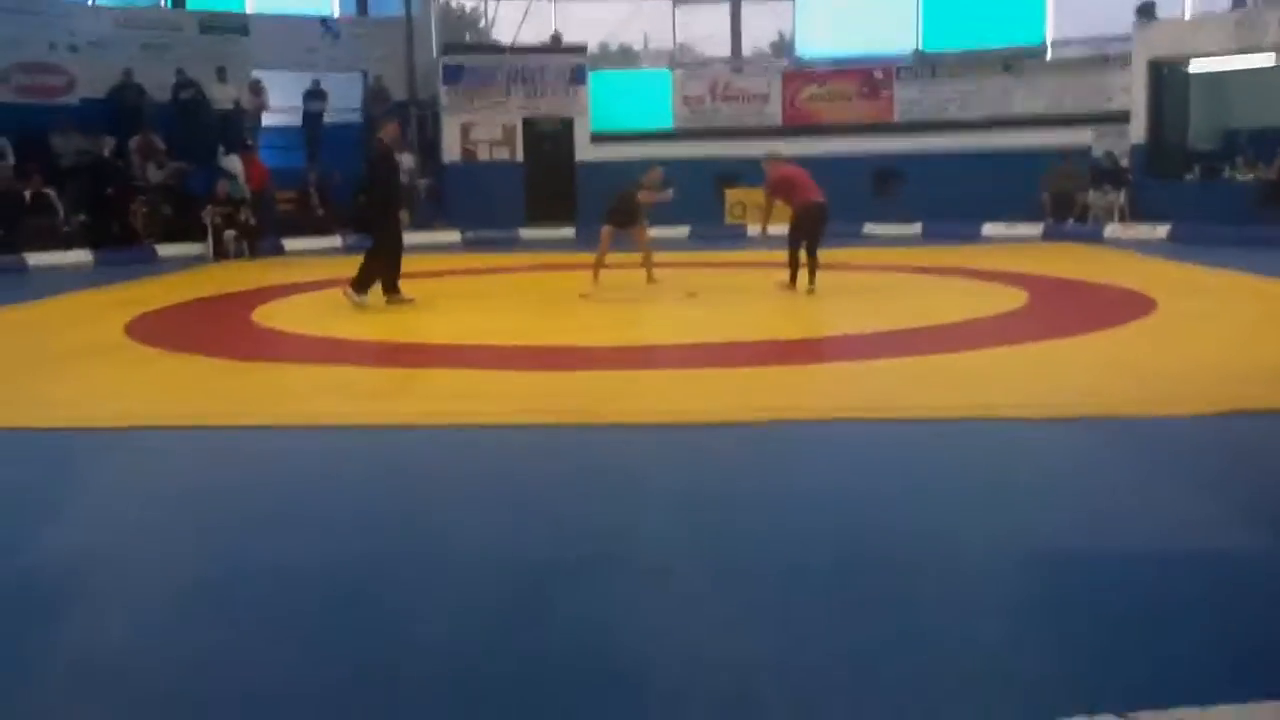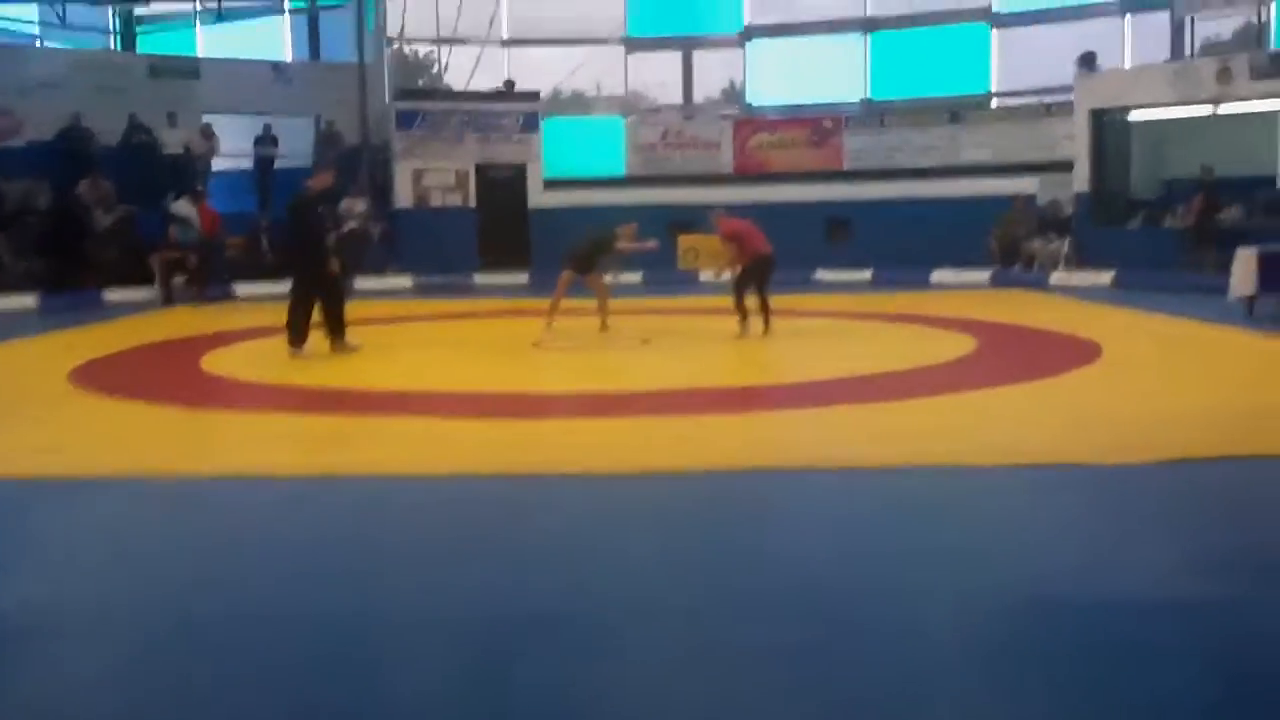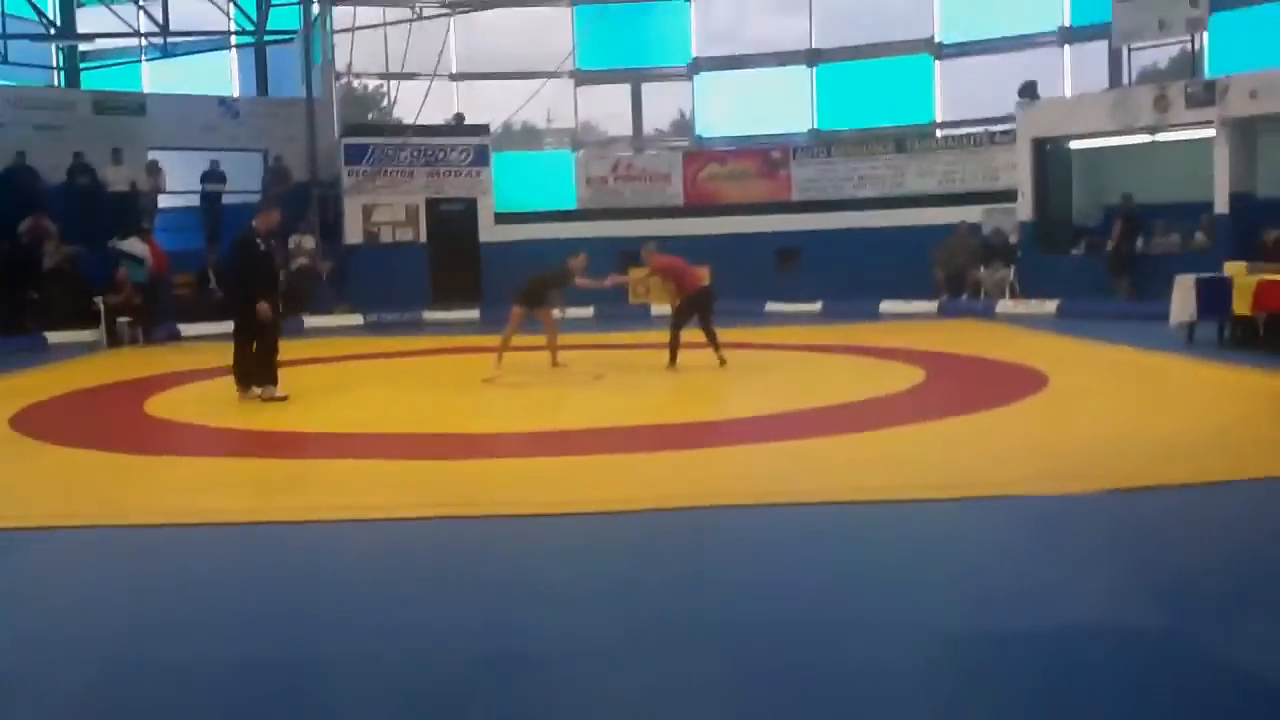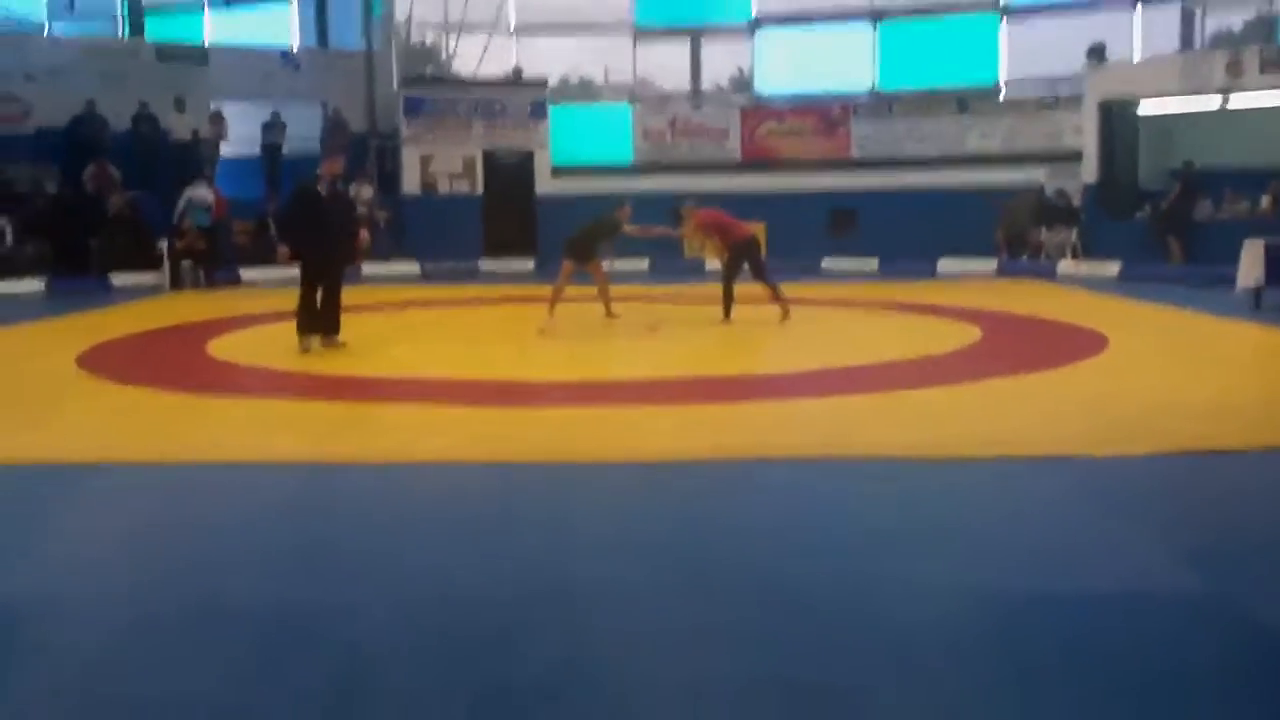
dt=0.4s
person 1, frame 1
left shoulder: (380, 150)
right shoulder: (382, 152)
right elbow: (389, 183)
right wrist: (399, 208)
left hip: (383, 208)
right hip: (383, 209)
left knee: (391, 250)
right knee: (383, 250)
left ankle: (392, 291)
right ankle: (357, 288)
person 1, frame 2
left shoulder: (317, 198)
right shoulder: (305, 201)
right elbow: (313, 234)
left wrist: (329, 257)
right wrist: (328, 258)
left hip: (318, 258)
right hip: (307, 260)
left knee: (334, 296)
right knee: (303, 302)
left ankle: (337, 338)
right ankle: (296, 343)
person 1, frame 3
left shoulder: (266, 239)
right shoulder: (245, 240)
right elbow: (241, 274)
left wrist: (272, 299)
right wrist: (259, 301)
left hip: (266, 301)
right hip: (248, 303)
left knee: (268, 344)
right knee: (244, 344)
left ankle: (267, 385)
right ankle: (246, 385)
person 1, frame 4
left shoulder: (339, 189)
right shoulder: (307, 187)
left elbow: (349, 214)
right elbow: (289, 216)
left wrist: (358, 231)
right wrist: (285, 242)
left hip: (336, 249)
right hip: (312, 250)
left knee: (332, 292)
right knee: (309, 290)
left ankle: (329, 333)
right ankle: (307, 333)
